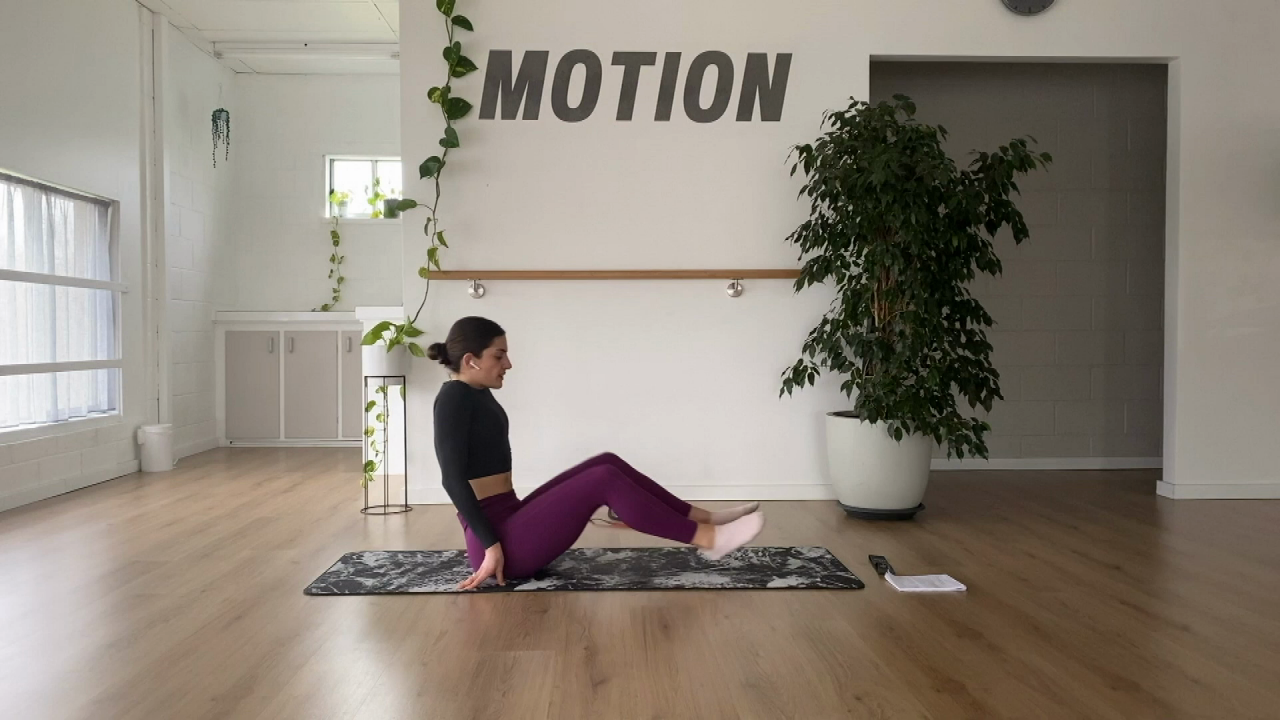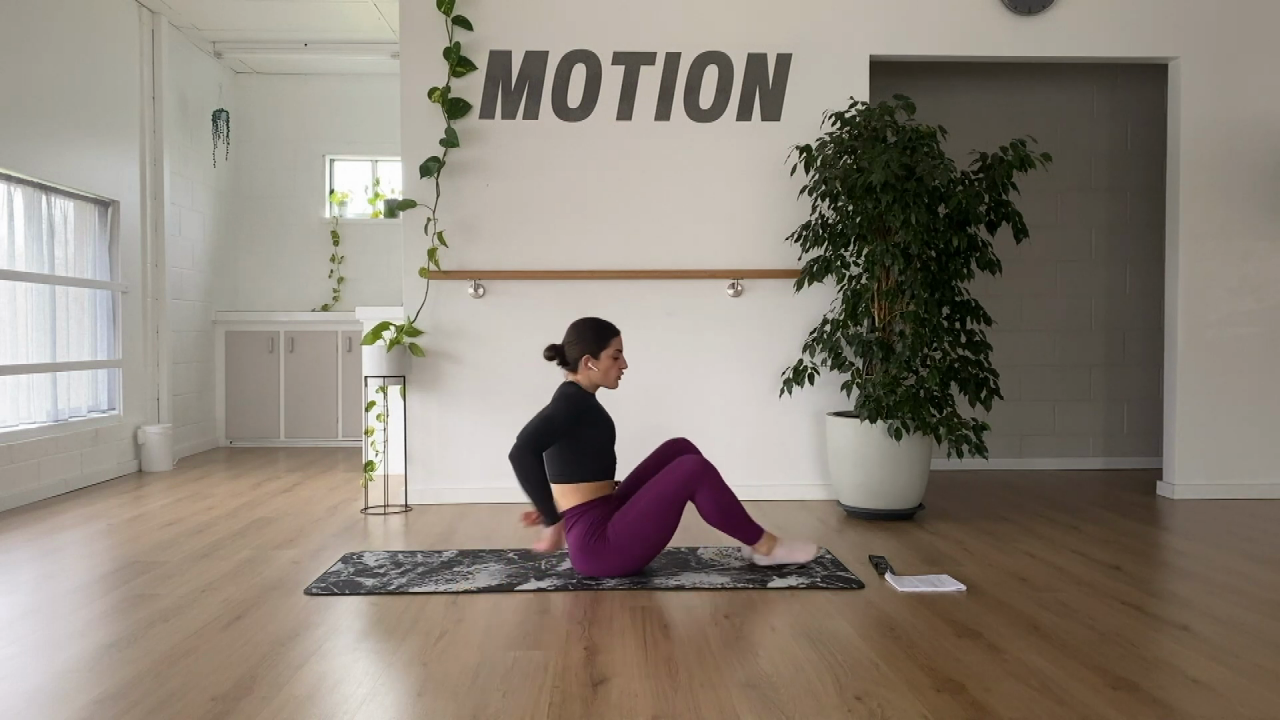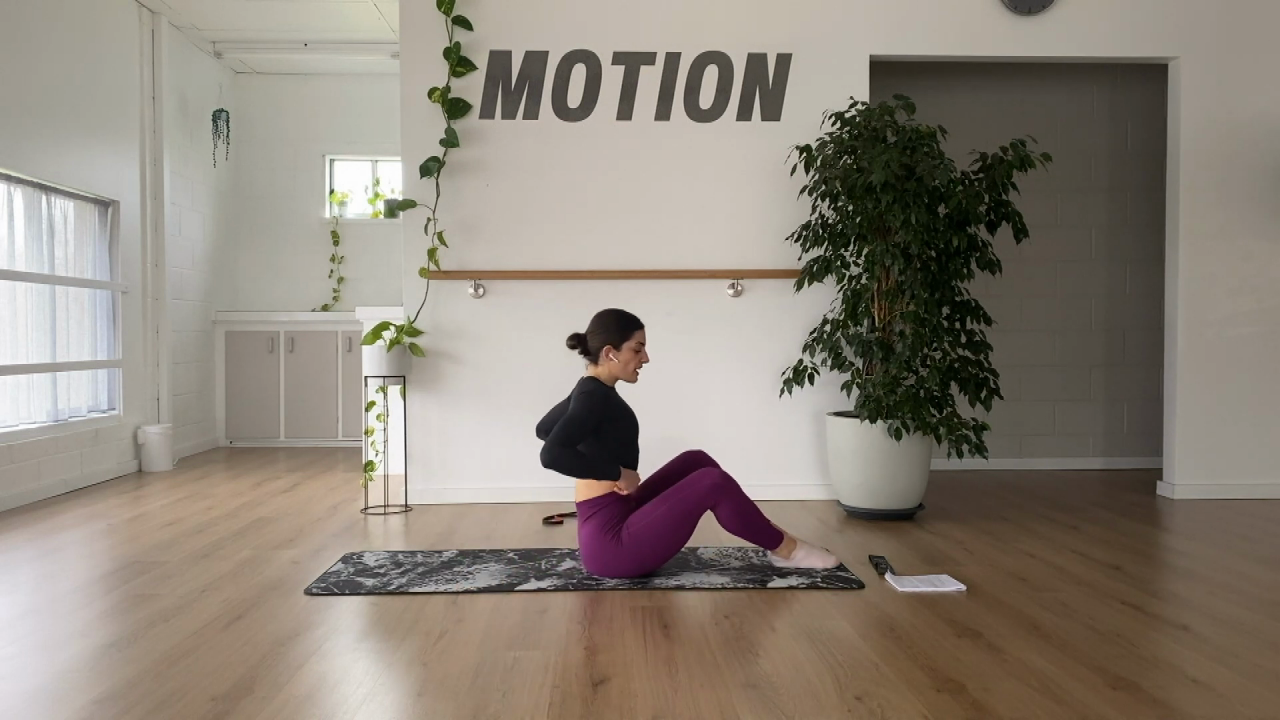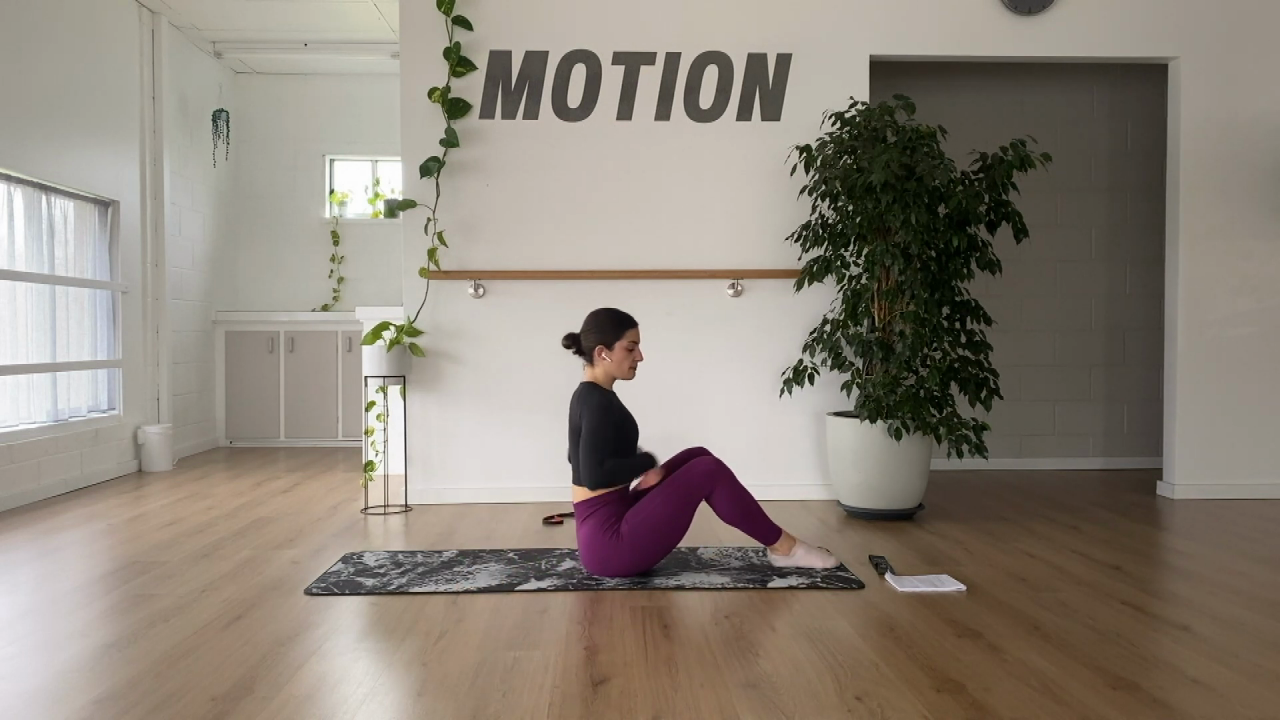
dt=1s
person 1, frame 1
left shoulder: (476, 395)
right shoulder: (454, 399)
right elbow: (453, 479)
right wrist: (491, 545)
left hip: (505, 520)
right hip: (500, 541)
left knee: (605, 465)
right knee: (601, 482)
left ankle: (701, 521)
right ankle: (707, 539)
person 1, frame 2
left shoulder: (574, 396)
right shoulder: (572, 401)
left elbow: (530, 444)
right elbow: (520, 453)
left wrist: (547, 507)
right wrist: (553, 521)
left hip: (602, 524)
right hip: (598, 544)
left knee: (679, 448)
right knee: (692, 469)
left ankle: (756, 536)
right ankle: (765, 546)
person 1, frame 3
left shoulder: (591, 391)
right shoulder: (595, 397)
left elbow: (543, 429)
right elbow: (551, 454)
right wrist: (616, 472)
left hip: (617, 521)
right hip: (610, 544)
left knee: (696, 461)
right knee: (713, 482)
left ankle: (771, 535)
right ankle: (784, 549)
person 1, frame 4
left shoulder: (591, 396)
right shoulder: (597, 402)
right elbow: (593, 475)
left wrist: (637, 462)
right wrist: (647, 462)
left hip: (611, 525)
right hip: (609, 543)
left knee: (698, 458)
right knee: (708, 471)
left ankle: (776, 540)
right ankle: (784, 547)
